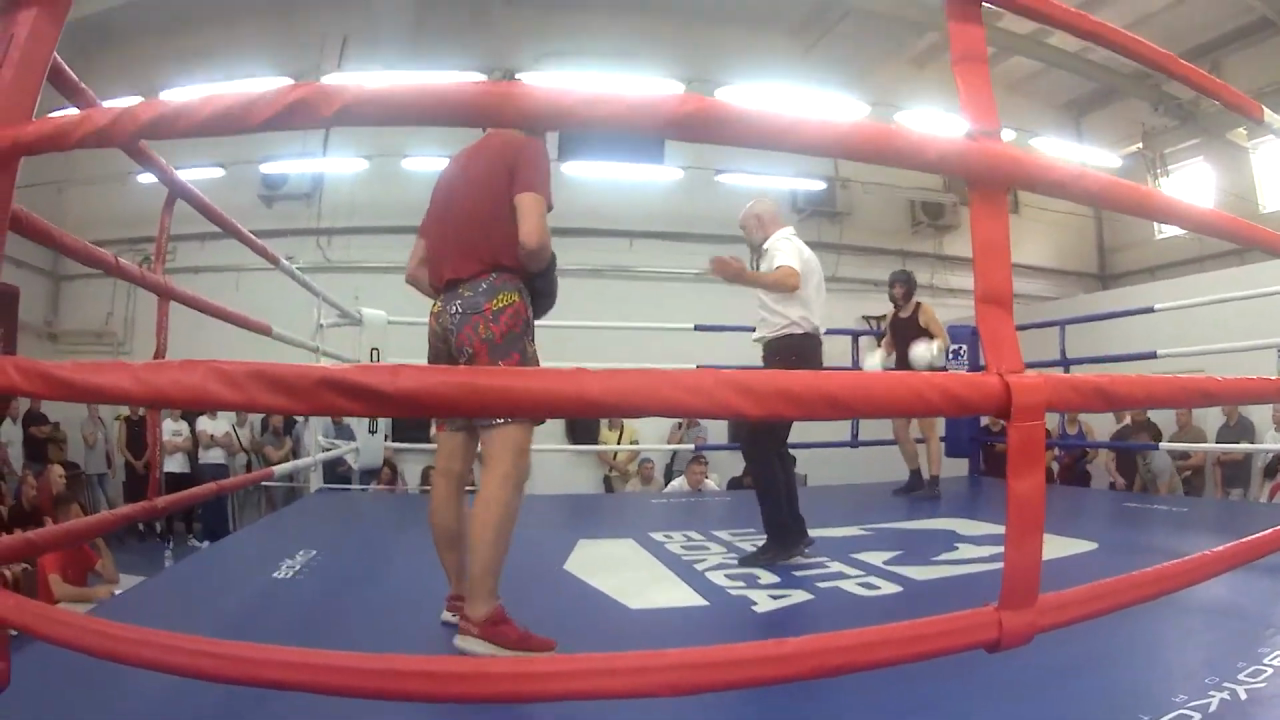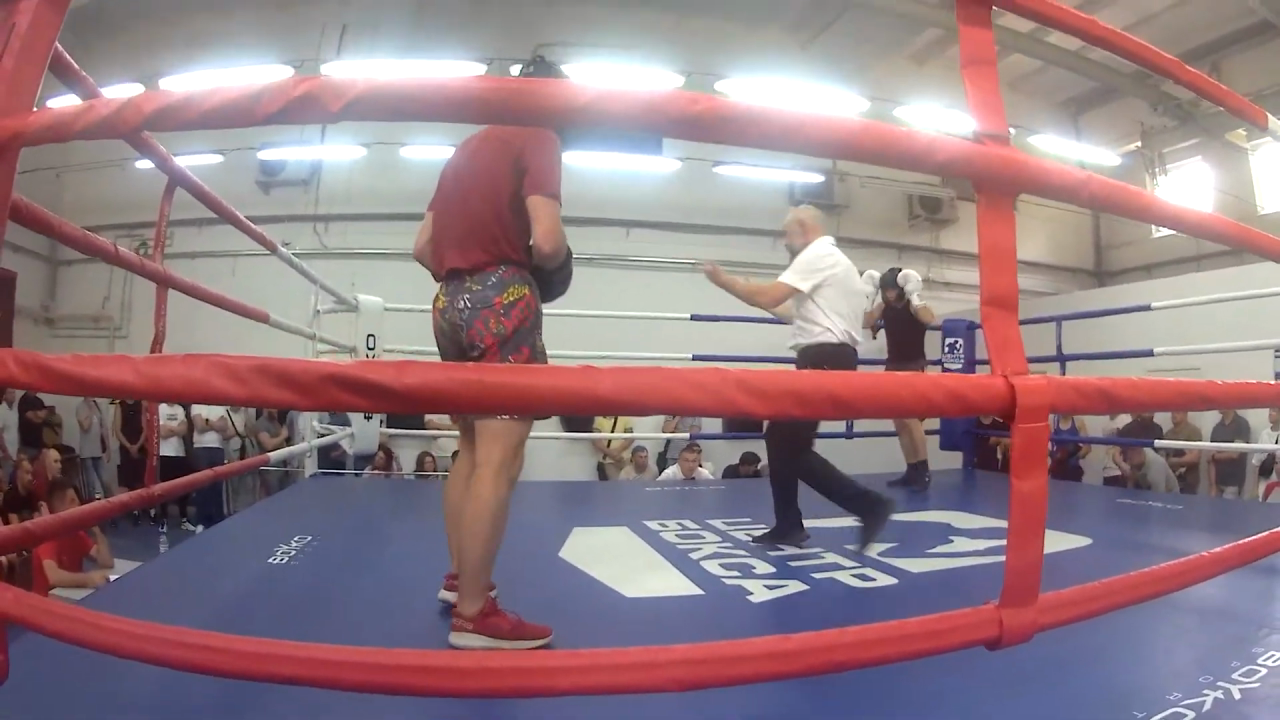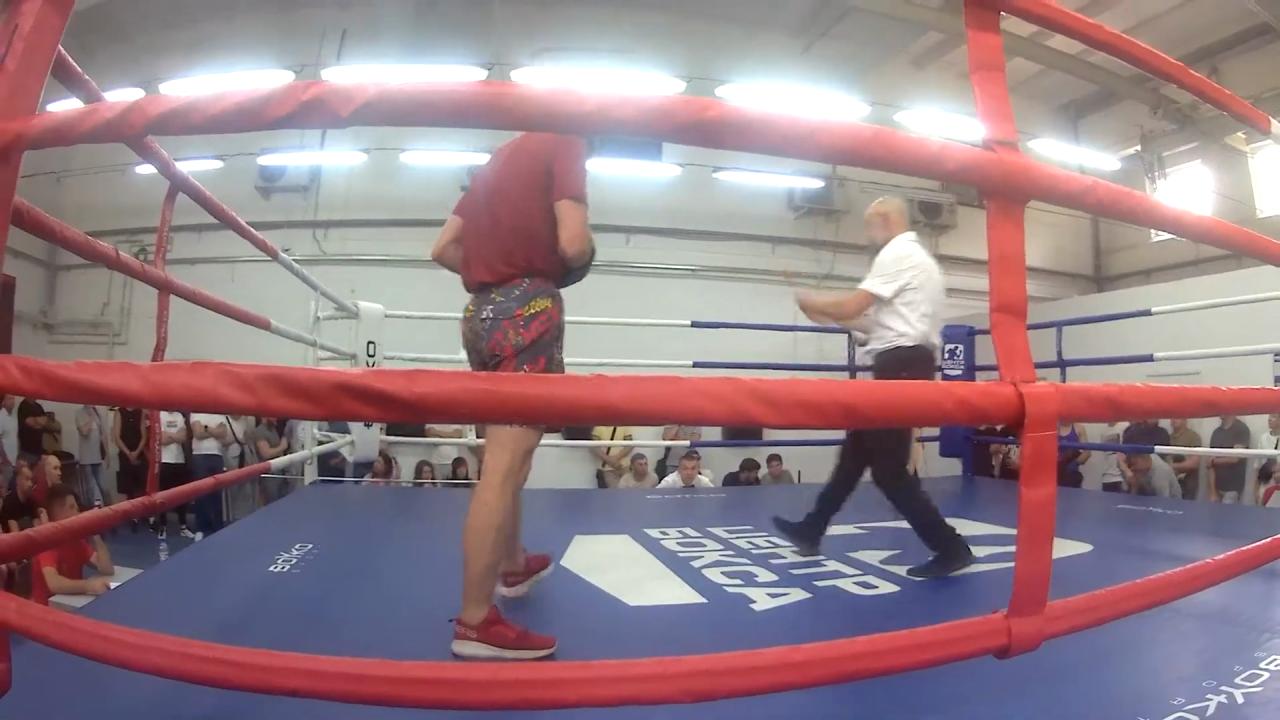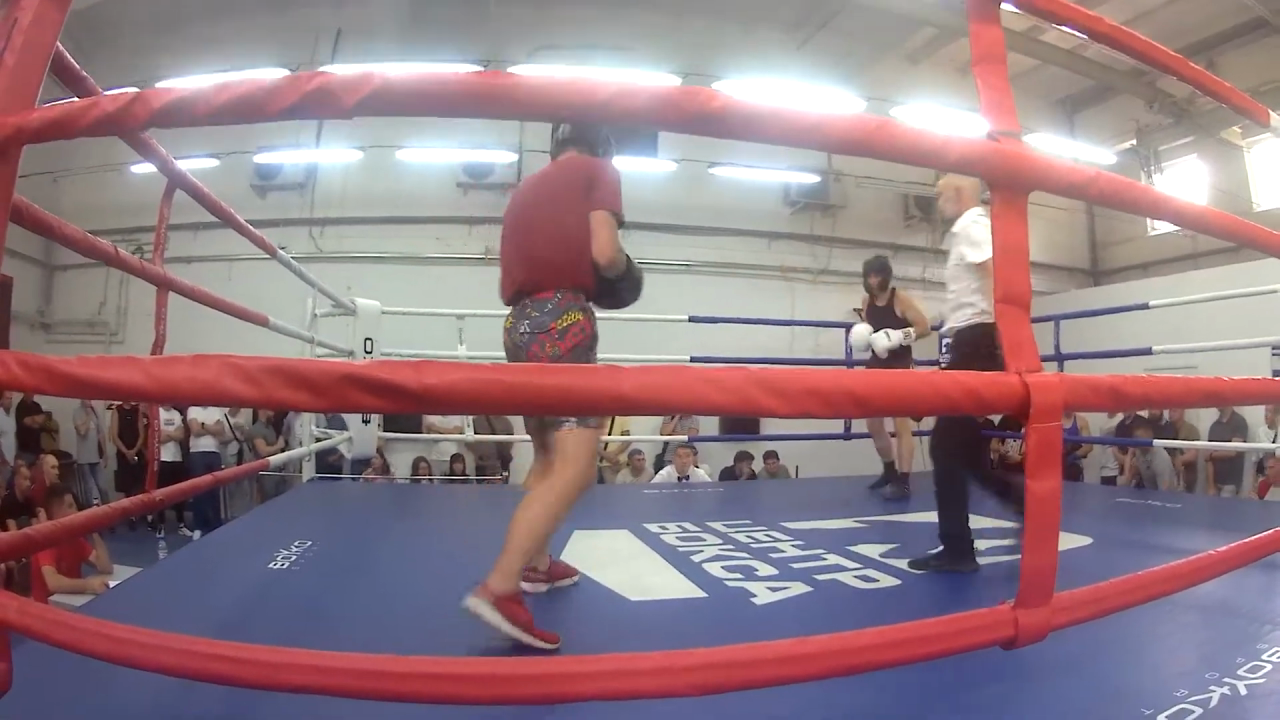
dt=0.3s
person 1, frame 1
left shoulder: (455, 166)
right shoulder: (526, 145)
left elbow: (416, 270)
right elbow: (532, 239)
right wrist: (541, 272)
left hip: (446, 311)
right hip: (495, 305)
left knee: (450, 468)
right knee: (505, 467)
left ankle: (459, 596)
right ankle: (481, 617)
person 1, frame 2
left shoulder: (466, 149)
right shoulder: (538, 138)
left elbow: (422, 246)
right elbow: (547, 243)
right wrist: (553, 268)
left hip: (451, 302)
right hip: (503, 300)
left knee: (472, 450)
right knee: (499, 463)
left ankle: (459, 576)
right ankle: (473, 613)
person 1, frame 3
left shoulder: (498, 158)
right shoulder: (565, 144)
left elbow: (443, 249)
right elbow: (574, 245)
right wrist: (584, 255)
left hip: (480, 312)
right hip: (527, 310)
left knee: (501, 458)
right knee: (505, 470)
left ankle: (513, 564)
right ankle: (476, 622)
person 1, frame 4
left shoulder: (525, 189)
right shoulder: (597, 170)
right elbow: (606, 256)
right wrist: (617, 274)
left hip: (520, 323)
right hip: (562, 323)
left knee: (550, 456)
right knee: (573, 470)
left ankle: (539, 566)
right ankle: (498, 588)
person 2, frame 1
left shoulder: (782, 244)
right shoulder: (791, 247)
left elbow: (788, 280)
left wrist: (745, 276)
right wrist: (748, 273)
left hip: (789, 353)
right hip: (797, 353)
left knee: (758, 443)
right knee: (771, 444)
left ankle: (782, 537)
right ankle: (793, 533)
person 2, frame 2
left shoulder: (815, 259)
right shoulder: (837, 262)
left elbow: (768, 298)
left wrist: (724, 281)
right wrist: (749, 288)
left hip: (823, 362)
right hip: (831, 360)
left knee: (793, 450)
right knee: (780, 440)
left ankle: (868, 505)
right ankle: (789, 526)
person 2, frame 3
left shoulder: (897, 255)
right shoulder: (919, 259)
left elbow: (852, 306)
left wrist: (812, 304)
right wrist: (842, 318)
left hip: (900, 366)
right hip: (909, 364)
left knee: (888, 468)
right knee: (856, 449)
left ankle: (950, 546)
right ankle: (812, 529)
person 2, frame 4
left shoulder: (972, 228)
right shoulder: (976, 230)
left hip: (977, 343)
right hip: (978, 344)
left knee: (946, 447)
right knee: (963, 447)
left ankle: (956, 551)
right ankle: (1025, 505)
person 3, frame 1
left shoulder: (924, 311)
right shoulder: (892, 316)
left elbow: (943, 338)
right elbow: (888, 344)
right wrist: (879, 356)
left knee: (928, 432)
right knee: (900, 433)
left ankle: (934, 483)
right ankle: (916, 478)
person 3, frame 2
left shoulder: (912, 305)
right shoulder: (884, 306)
left elbow: (929, 319)
right elbow: (864, 323)
left wrist: (915, 294)
left hip: (913, 366)
right hip: (893, 367)
left knee: (910, 419)
right knee: (900, 424)
left ankle: (923, 470)
right ankle: (911, 471)
person 3, frame 3
left shoulder: (912, 314)
right shoulder: (882, 316)
left elbow: (928, 333)
right elbow: (867, 335)
left hip: (909, 375)
right hip: (888, 376)
left knee: (906, 430)
right knee: (894, 429)
left ankle: (908, 483)
right ankle: (909, 478)
person 3, frame 4
left shoulder: (901, 299)
right shoulder: (867, 302)
left elbow: (925, 327)
left wrist: (899, 336)
right wrist: (862, 331)
left hip: (899, 365)
right hip: (877, 364)
left knee: (901, 425)
right knee: (873, 424)
left ankle: (903, 481)
right ankle: (890, 470)
